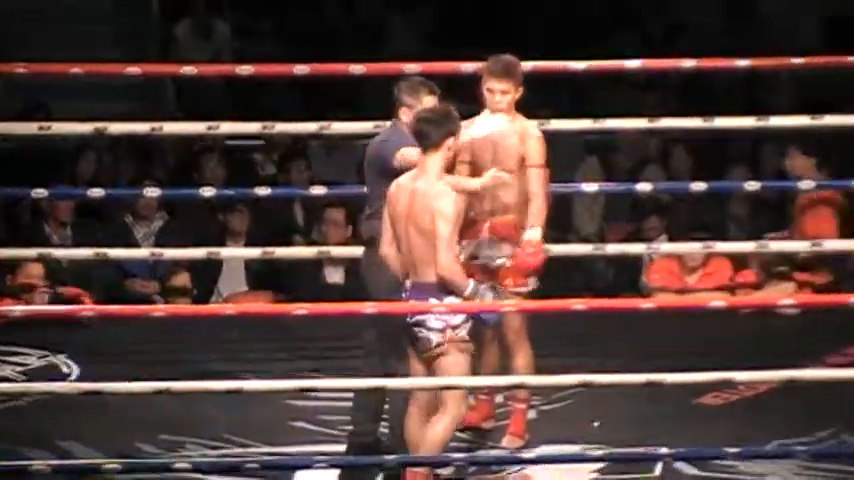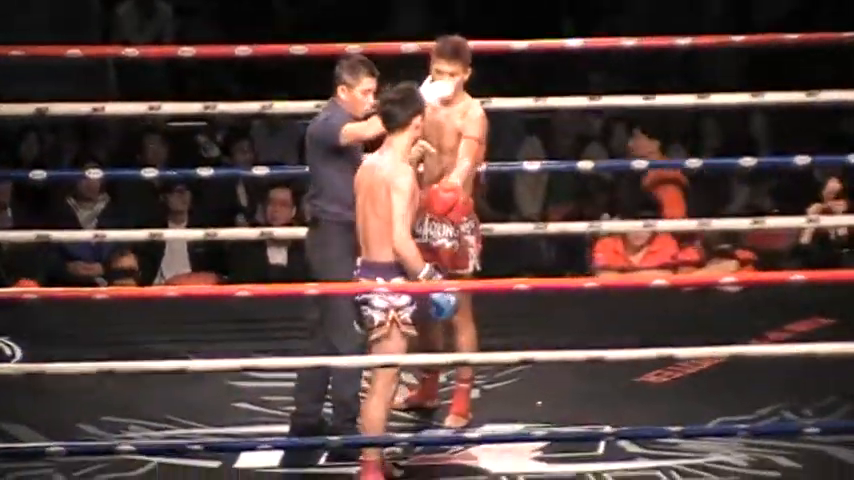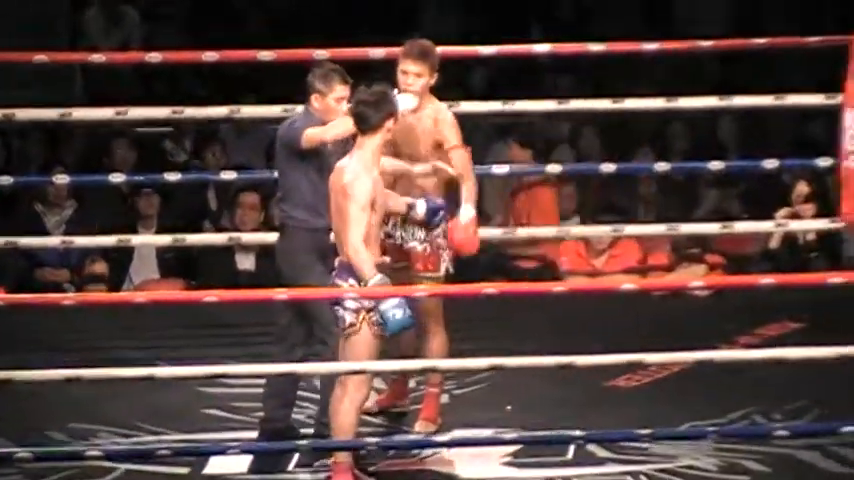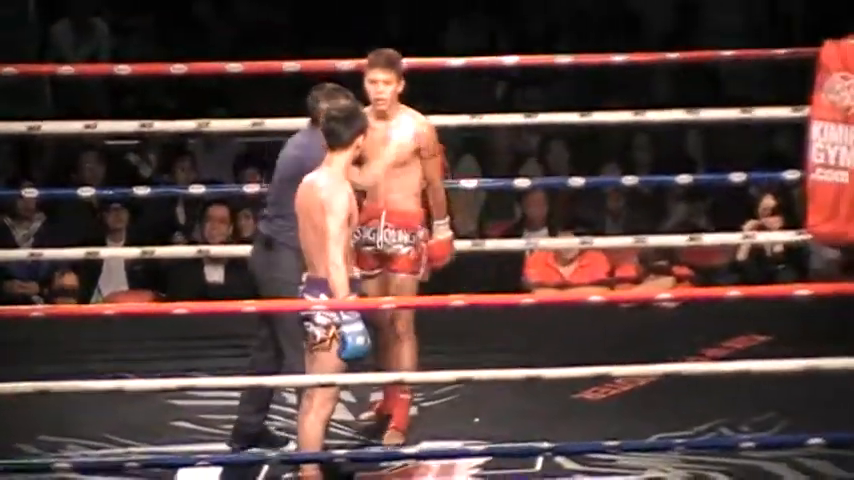
dt=0.4s
person 1, frame 1
left shoulder: (412, 146)
right shoulder: (384, 146)
right elbow: (417, 160)
left wrist: (478, 183)
right hip: (388, 257)
left knee: (382, 348)
right knee: (397, 349)
left ankle: (364, 437)
right ankle: (402, 447)
person 1, frame 2
left shoulder: (350, 124)
right shoulder: (324, 125)
left elbow: (364, 168)
right elbow: (365, 131)
left hip: (344, 235)
right hip: (331, 237)
left knee: (326, 331)
right knee: (346, 335)
left ankle: (307, 418)
right ankle: (345, 432)
person 1, frame 3
left shoulder: (334, 137)
right shoulder: (296, 131)
right elbow: (325, 135)
left hip: (317, 242)
right hip: (300, 245)
left knee: (298, 339)
right knee: (332, 335)
left ankle: (274, 424)
right ankle: (332, 431)
person 1, frame 4
left shoulder: (302, 143)
right shoulder: (312, 151)
left hip: (271, 255)
right hip: (285, 260)
left knee: (271, 349)
right knee: (299, 353)
left ankle: (247, 427)
person 2, frame 1
left shoulder: (529, 135)
right shoulder: (470, 131)
left elbow: (538, 193)
left wrist: (534, 232)
left hip: (510, 240)
right hip: (475, 235)
left knee: (514, 332)
right knee: (482, 327)
left ankle: (519, 420)
right ankle: (484, 407)
person 2, frame 2
left shoulder: (473, 114)
right shoulder: (424, 106)
left elbow: (465, 162)
left wrist: (454, 183)
left hip: (456, 221)
right hip: (423, 216)
left knee: (459, 312)
left ankle: (462, 400)
right ankle: (428, 387)
person 2, frame 3
left shoulder: (442, 120)
left elbow: (466, 175)
left wrist: (466, 212)
left hip: (428, 223)
right hip: (396, 218)
left knee: (429, 316)
left ankle: (432, 403)
right ankle: (398, 389)
person 2, frame 4
left shoulder: (419, 127)
left elbow: (435, 184)
right elbow: (348, 175)
left wrist: (443, 229)
left hip: (407, 228)
right hip: (368, 226)
left knee: (401, 323)
right knee: (377, 319)
left ankle: (401, 413)
right ankle: (389, 396)
person 3, frame 1
left shoulder: (397, 187)
right shoulder: (444, 195)
left elbow: (388, 251)
right elbow: (447, 266)
right wrist: (476, 293)
left hip: (414, 299)
right hip: (442, 304)
left knee: (420, 401)
right knee: (454, 405)
person 3, frame 2
left shoulder: (370, 163)
right shoulder: (400, 172)
right elbow: (401, 241)
right wrist: (433, 279)
left hip: (371, 274)
right hip: (390, 280)
left knee: (382, 380)
right knee: (384, 384)
person 3, frame 3
left shoulder: (348, 166)
right shoulder: (363, 174)
left elbow: (379, 200)
right elbow: (354, 244)
left wrist: (419, 206)
right wrist: (383, 293)
left hip: (351, 278)
right hip: (361, 282)
left knee: (346, 381)
right knee: (357, 384)
person 3, frame 4
left shoulder: (308, 183)
right shoulder: (338, 191)
right elbow: (334, 262)
right wrist: (350, 317)
left hip: (311, 292)
right hip: (329, 298)
left knee: (312, 397)
right knee: (322, 401)
